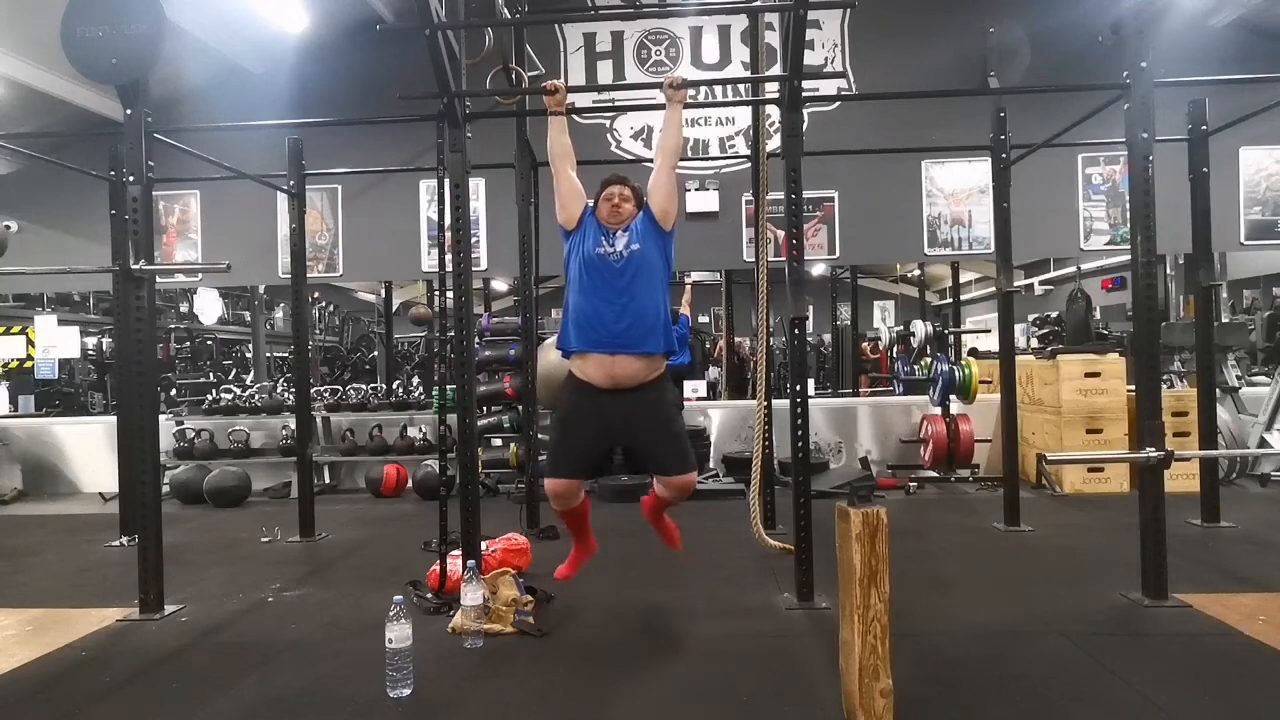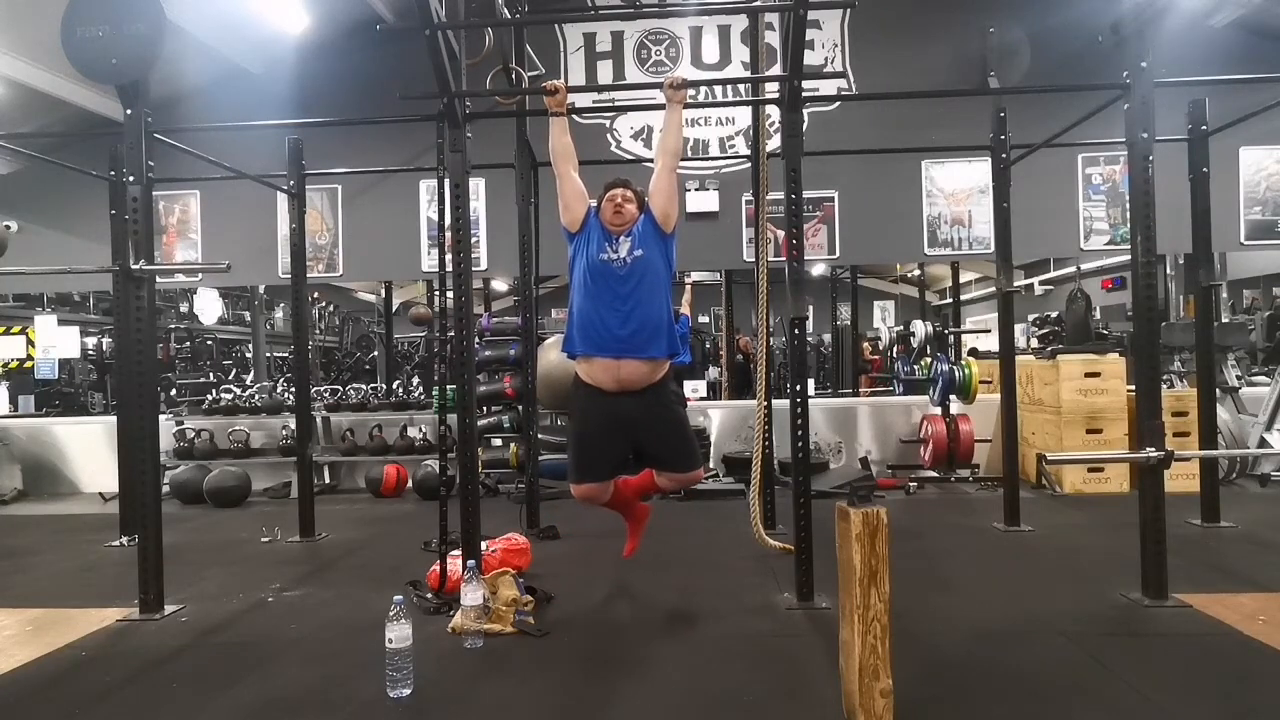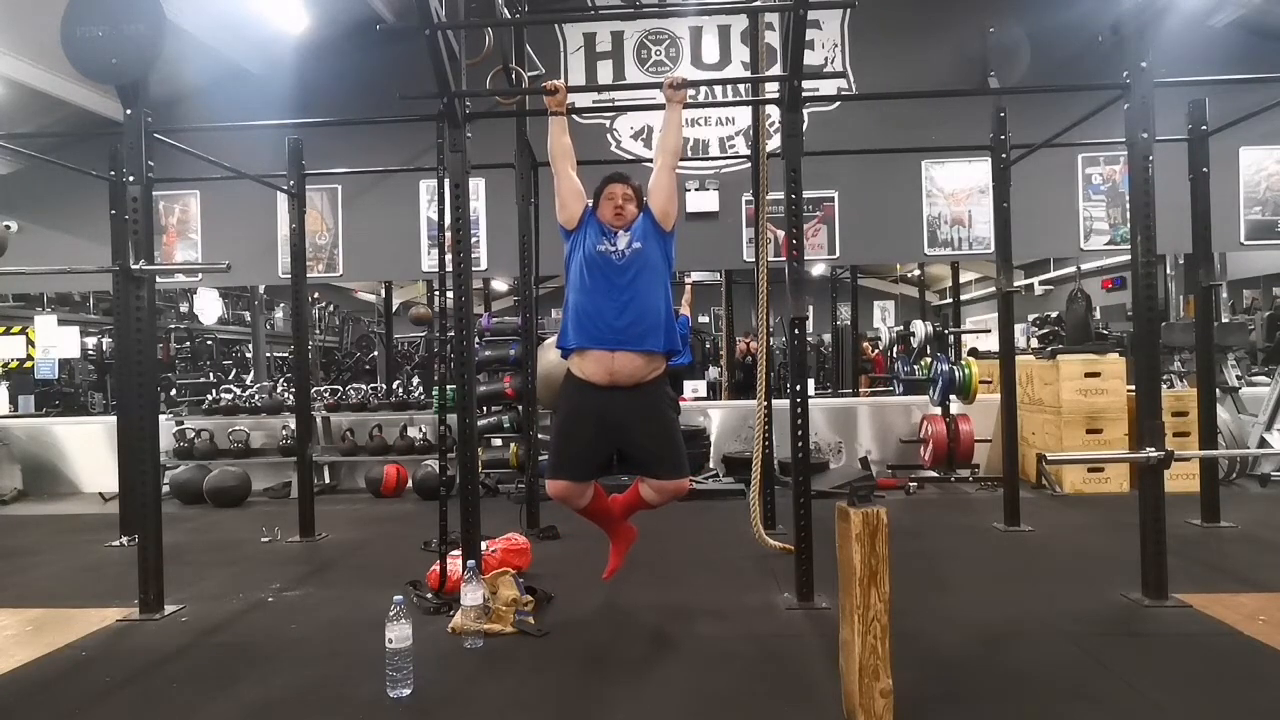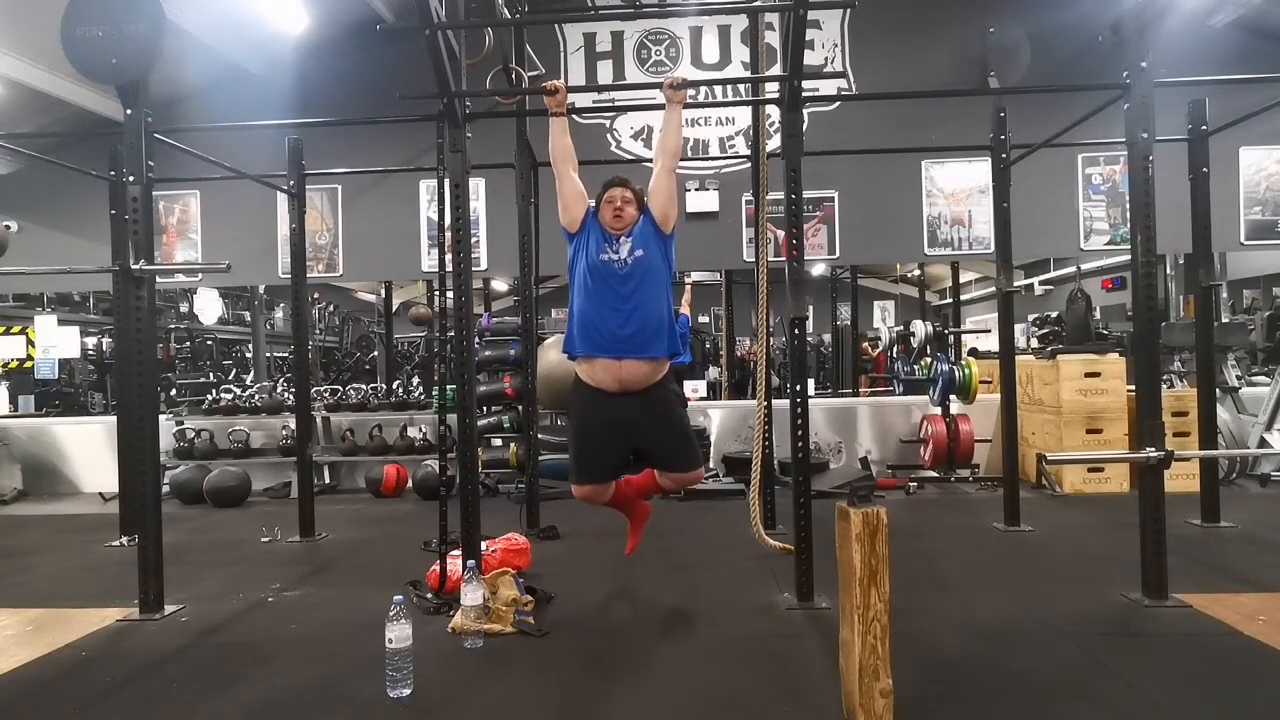
dt=1s
person 1, frame 1
left shoulder: (653, 230)
right shoulder: (580, 231)
left elbow: (665, 162)
right elbow: (563, 169)
left wrist: (675, 105)
right wrist: (556, 112)
left hip: (648, 390)
right hip: (584, 392)
left knee: (682, 480)
right knee: (559, 487)
left ankle: (654, 509)
right ankle: (583, 543)
person 1, frame 2
left shoulder: (654, 233)
right shoulder: (583, 235)
left elbow: (666, 164)
right elbow: (565, 170)
left wrist: (674, 106)
right wrist: (557, 112)
left hip: (654, 391)
right hip: (594, 394)
left knee: (687, 473)
right knee: (587, 489)
left ankle: (633, 488)
right ankle: (631, 510)
person 1, frame 3
left shoulder: (654, 230)
right shoulder: (581, 232)
left elbow: (665, 162)
right elbow: (563, 168)
left wrist: (674, 105)
right wrist: (557, 112)
left hip: (647, 391)
right hip: (584, 390)
left knee: (672, 484)
right knee: (563, 486)
left ankle: (618, 508)
right ankle: (615, 525)
person 1, frame 4
left shoulder: (654, 234)
right shoulder: (583, 236)
left elbow: (665, 164)
right elbow: (565, 169)
left wrist: (674, 106)
right wrist: (557, 112)
left hip: (654, 391)
right hip: (594, 394)
left knee: (687, 473)
right knee: (587, 489)
left ankle: (636, 488)
right ankle: (630, 503)
